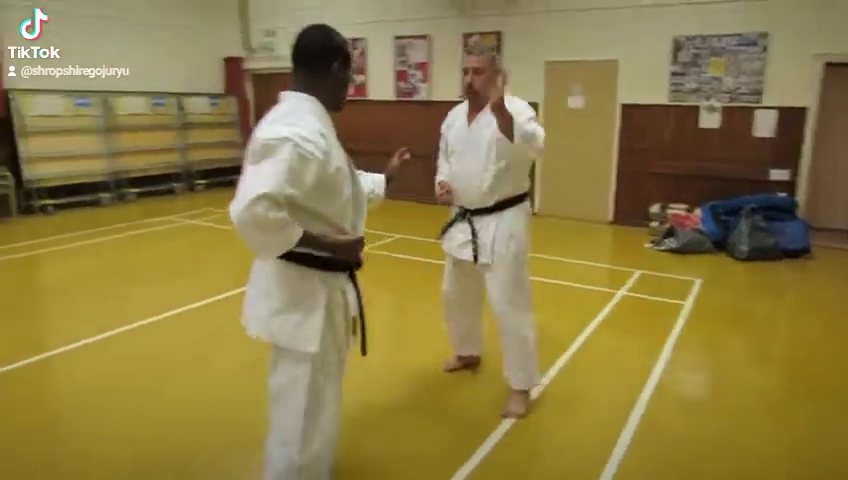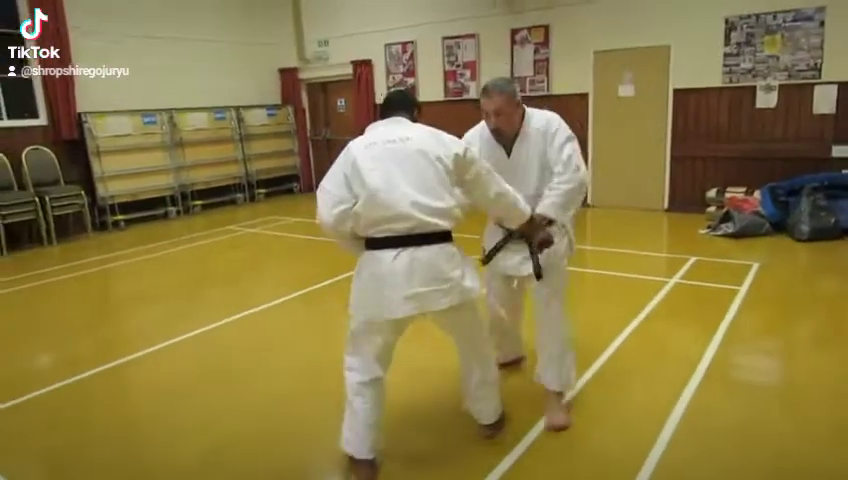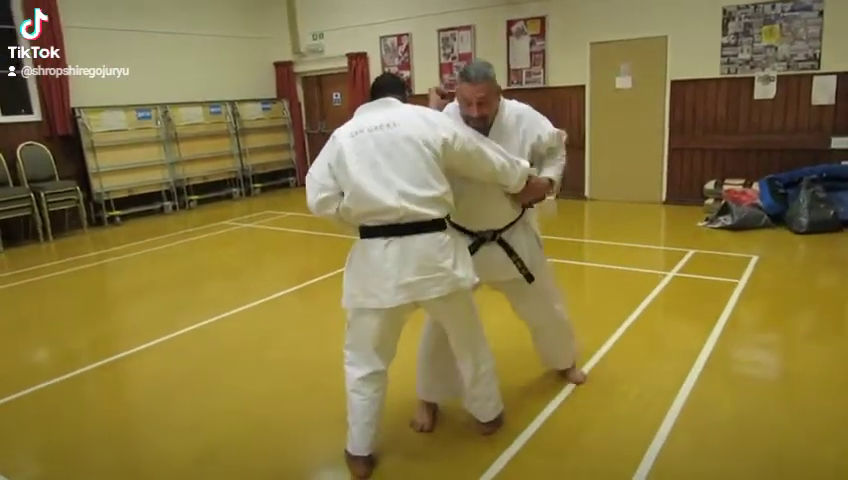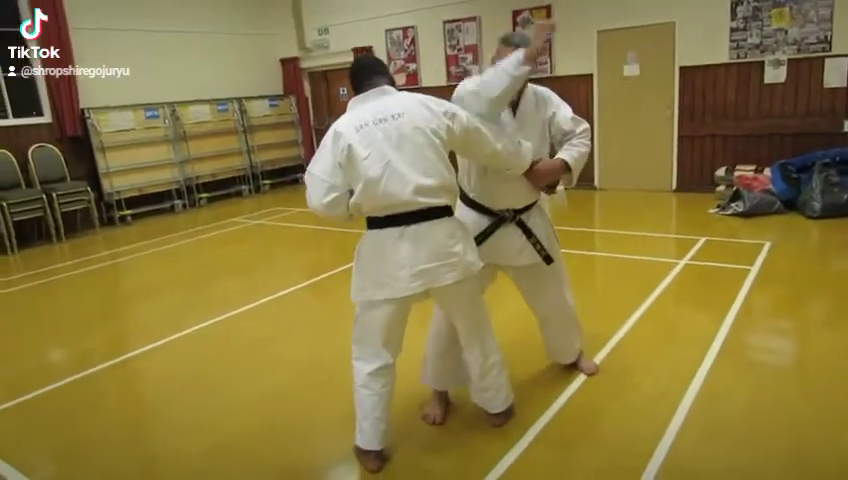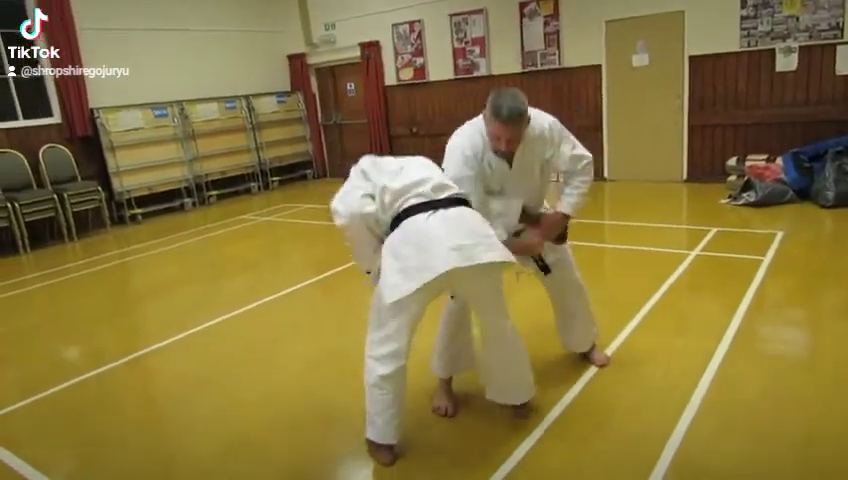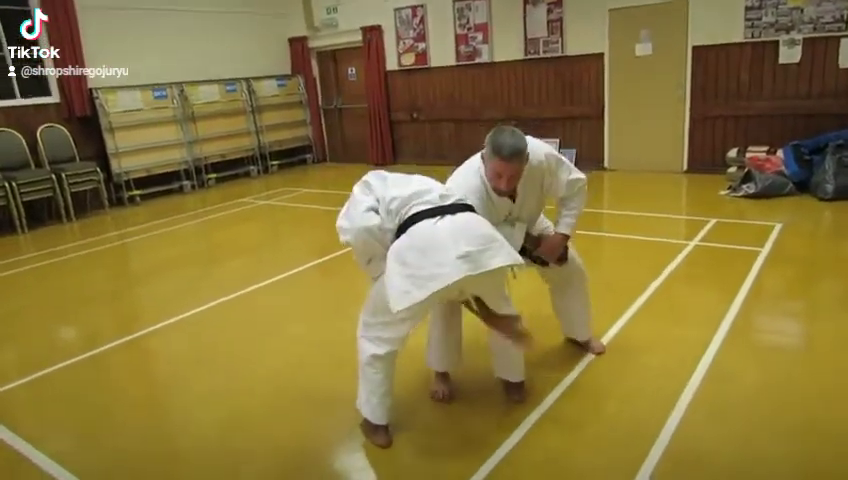
dt=0.7s
person 1, frame 1
left shoulder: (296, 118)
right shoulder: (298, 130)
right elbow: (253, 215)
left wrist: (383, 179)
right wrist: (328, 245)
left hip: (300, 283)
right hip: (306, 290)
left knee: (310, 398)
right knee: (303, 420)
person 1, frame 2
left shoulder: (355, 150)
right shoulder: (442, 142)
left elbow: (332, 216)
right elbow: (494, 191)
right wrist: (533, 227)
left hip: (382, 268)
right hip: (439, 261)
left knee: (363, 363)
right knee: (473, 344)
right ankle: (490, 417)
person 1, frame 3
left shoulder: (344, 135)
right shoulder: (430, 121)
left elbow: (320, 200)
right elbow: (489, 161)
right wrist: (526, 182)
left hip: (377, 257)
right hip: (433, 249)
left knee: (365, 358)
right knee: (468, 339)
right ankle: (488, 414)
person 1, frame 4
left shoulder: (343, 128)
right shoulder: (430, 107)
left elbow: (323, 200)
right elbow: (490, 143)
right wrist: (530, 167)
left hip: (386, 249)
right hip: (441, 236)
left knee: (373, 352)
right knee: (474, 329)
left ankle: (371, 446)
right ankle: (497, 406)
person 1, frame 5
left shoulder: (363, 170)
right shoulder: (420, 165)
left elbow: (353, 213)
left wrist: (374, 260)
left hip: (414, 241)
right hip: (468, 230)
left knee: (385, 348)
right knee: (496, 320)
left ankle: (382, 441)
right ankle: (518, 397)
person 1, frame 6
left shoulder: (367, 186)
left elbow: (359, 229)
left wrist: (383, 270)
right wrist: (492, 318)
left hip: (423, 247)
right hip: (477, 234)
left knee: (376, 333)
right knee: (500, 307)
left ankle: (376, 424)
person 2, frame 1
left shoulder: (514, 109)
right shoulder: (455, 116)
left elbow: (532, 146)
left wrist: (501, 114)
right wrist: (444, 183)
left hip: (503, 222)
right hip: (463, 219)
left knee: (509, 304)
right knee: (457, 293)
left ankle: (521, 386)
right ankle: (468, 353)
person 2, frame 2
left shoulder: (549, 127)
right shoulder: (475, 139)
left elbow: (573, 177)
left wrist: (541, 218)
left hip: (546, 230)
right hip: (502, 233)
left knee: (551, 309)
right knee: (498, 304)
left ankle: (557, 394)
right ankle: (510, 354)
person 2, frame 3
left shoulder: (523, 118)
left elbow: (554, 145)
left wrist: (548, 178)
left hip: (513, 235)
left knee: (543, 305)
right knee: (442, 320)
left ankle: (564, 360)
right ankle: (429, 398)
person 2, frame 4
left shoulder: (544, 100)
right shoulder: (475, 97)
left elbow: (580, 134)
right elbow: (481, 94)
left wrist: (562, 165)
right wrist: (527, 51)
left hip: (527, 221)
right hip: (475, 221)
left knee: (553, 296)
right knee: (455, 307)
left ankle: (571, 353)
right ankle: (440, 390)
person 2, frame 5
left shoulder: (546, 128)
right shoulder: (464, 142)
left elbow: (581, 166)
left wrist: (562, 214)
right wrist: (512, 242)
left hip: (532, 221)
left knee: (567, 280)
right knee: (459, 298)
left ankle: (585, 344)
right ankle: (444, 382)
person 2, frame 6
left shoulder: (541, 156)
right shoulder: (465, 191)
left elbow: (575, 187)
left wrist: (561, 235)
left hip: (524, 224)
left knee: (569, 269)
left ankle: (578, 334)
right ankle: (441, 372)
